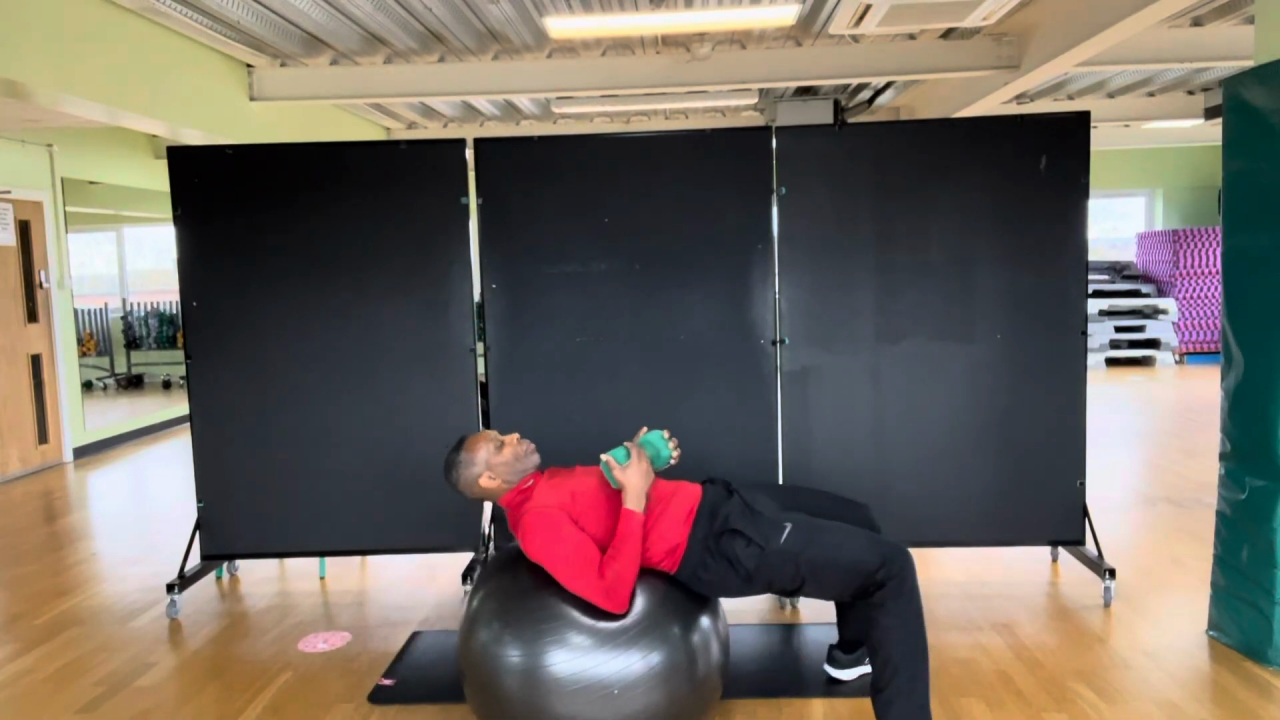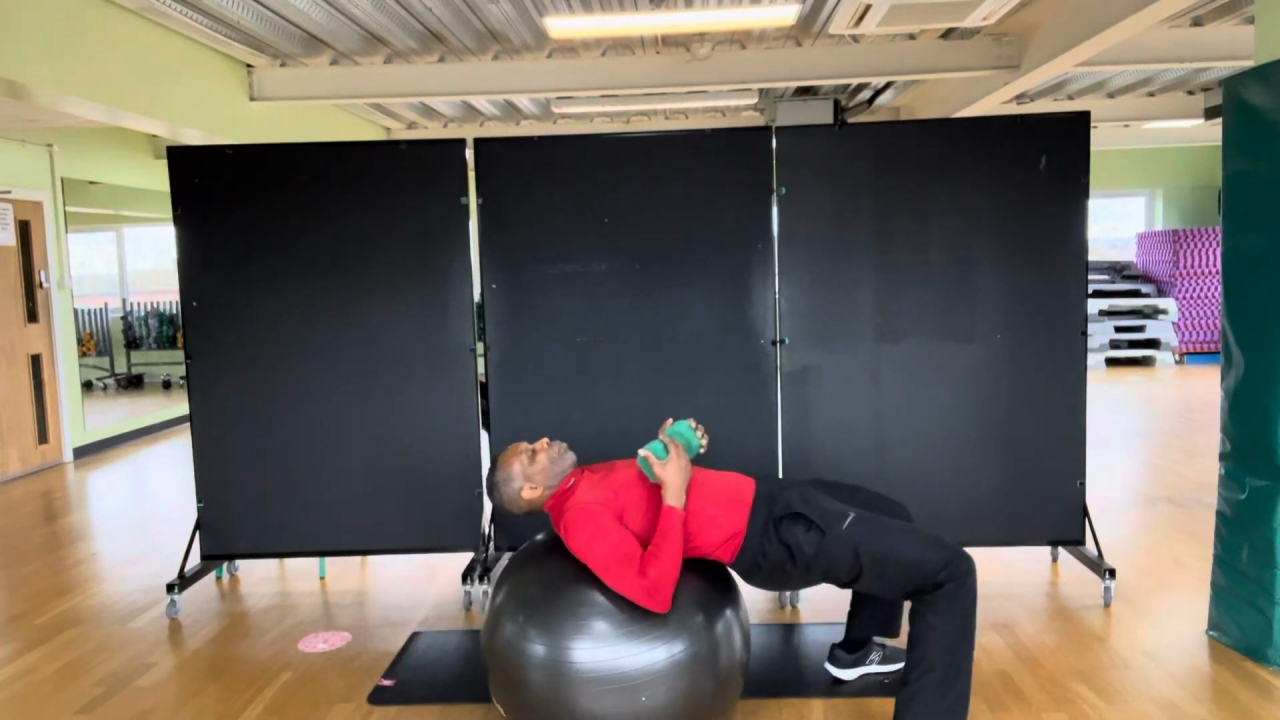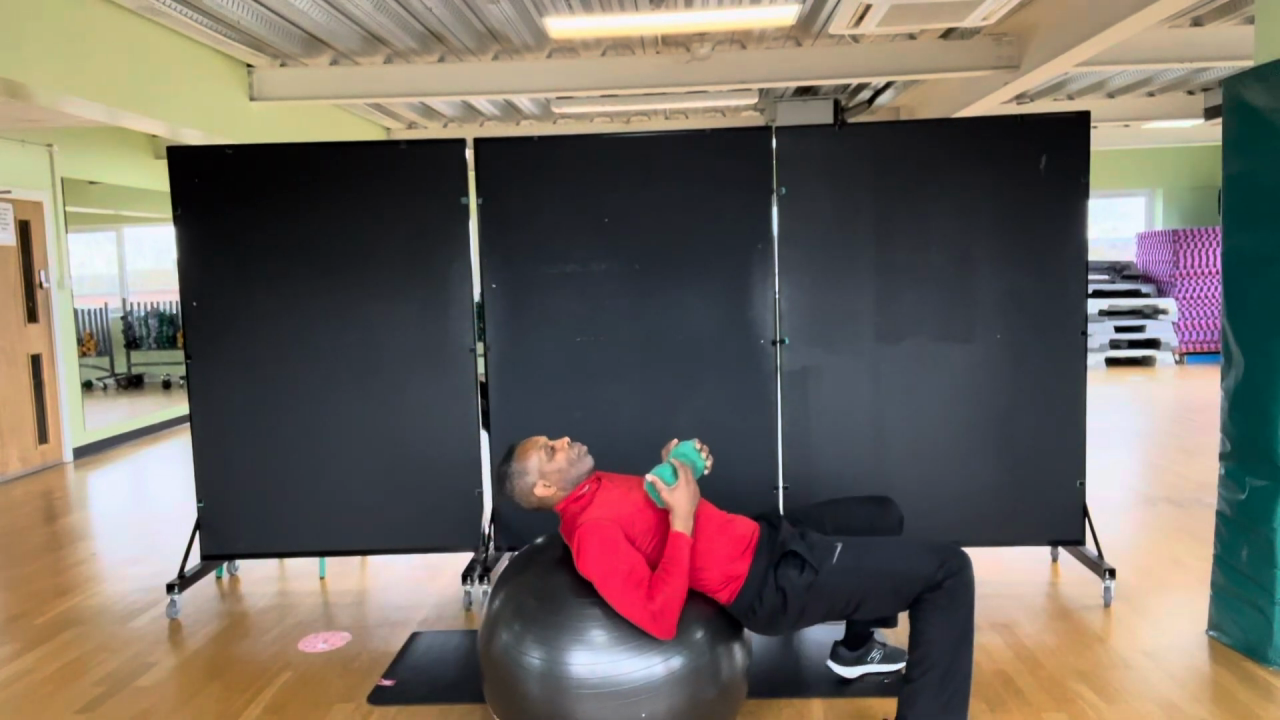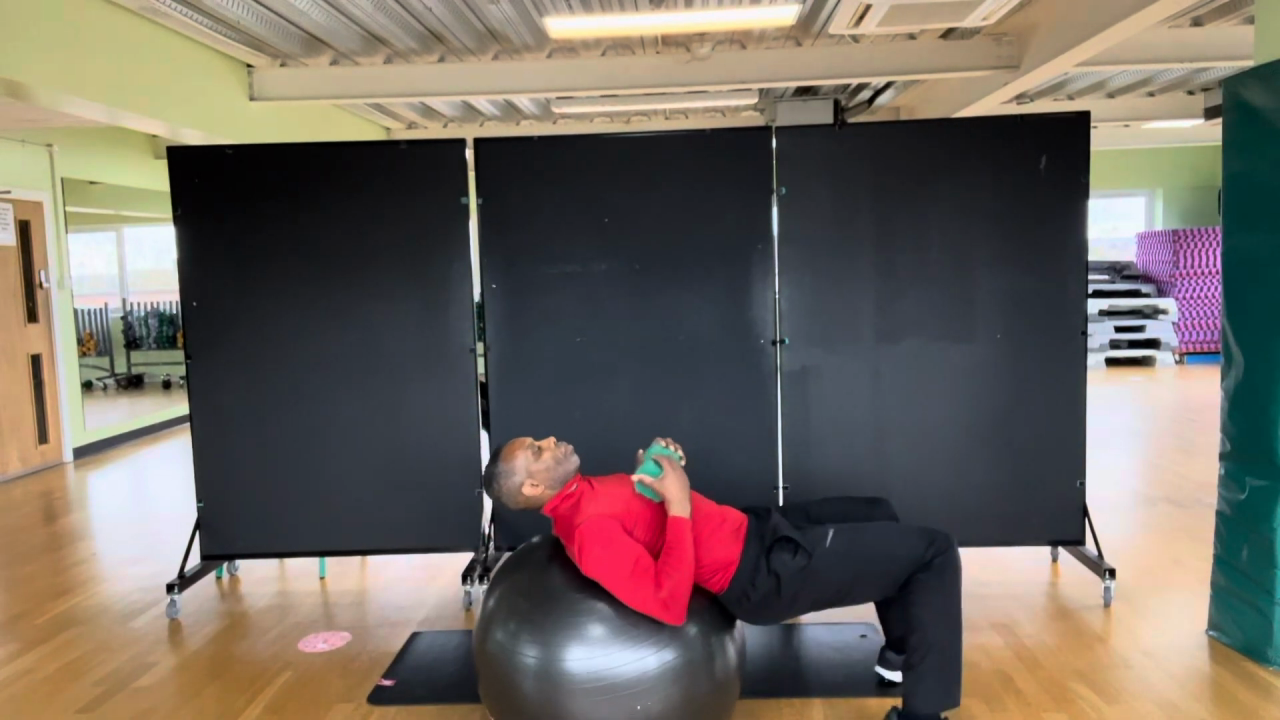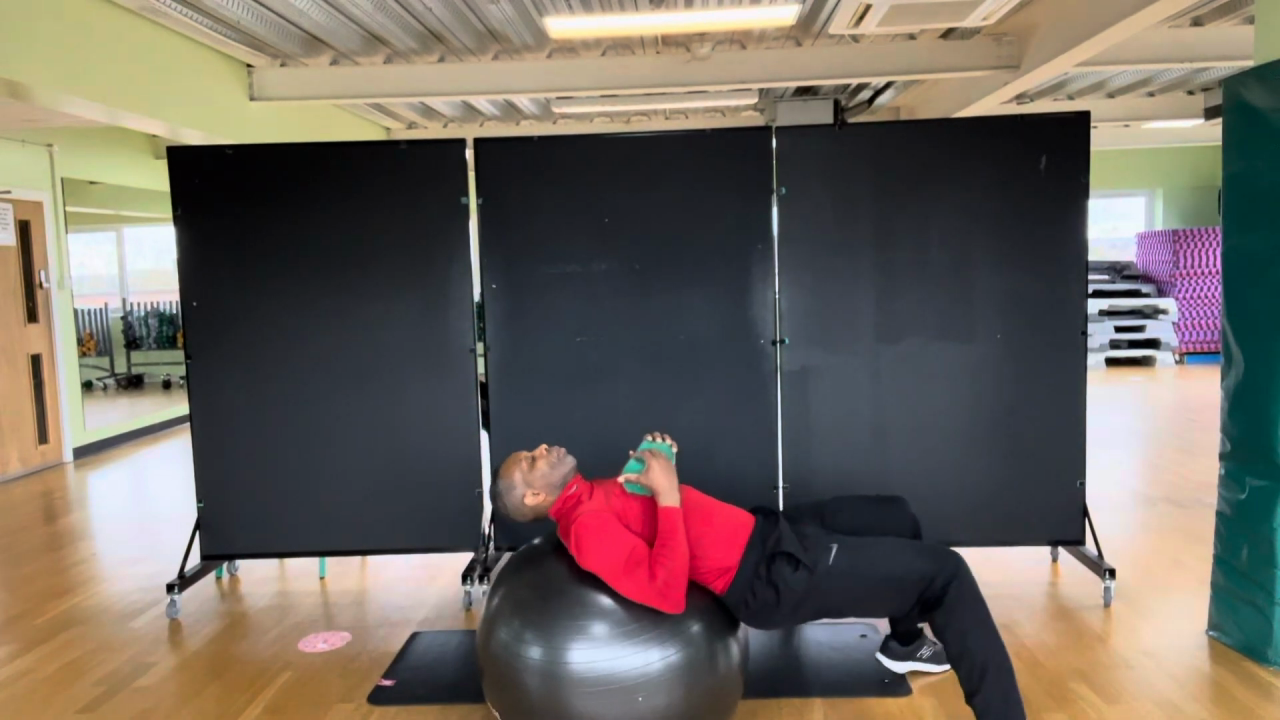
dt=0.4s
person 1, frame 1
left shoulder: (539, 484)
right shoulder: (536, 519)
right elbow: (613, 593)
left wrist: (641, 462)
right wrist: (635, 496)
left hip: (714, 502)
right hip: (722, 544)
left knee: (856, 521)
right knee: (888, 565)
left ankle: (853, 649)
person 1, frame 2
left shoulder: (582, 482)
right shoulder: (579, 515)
right elbow: (655, 591)
left wrist: (676, 451)
right wrist: (674, 491)
left hip: (769, 499)
right hip: (779, 534)
left knee: (896, 524)
right knee: (950, 569)
left ankle: (856, 648)
person 1, frame 3
left shoulder: (592, 488)
right shoulder: (592, 531)
right elbow: (660, 617)
left wrist: (674, 470)
right wrist: (682, 517)
left hip: (766, 538)
right hip: (771, 581)
left knee: (883, 515)
right knee: (947, 570)
left ankle: (855, 648)
person 1, frame 4
left shoulder: (577, 494)
right shoulder: (590, 529)
right elbow: (670, 604)
left wrist: (658, 472)
right wrist: (678, 503)
left hip: (755, 530)
right hip: (766, 571)
left knee: (877, 515)
right knee: (934, 551)
left ankle: (902, 650)
person 1, frame 5
left shoulder: (588, 494)
right shoulder: (586, 527)
right elbow: (668, 592)
left wrist: (654, 466)
right wrist: (665, 493)
left hip: (764, 529)
right hip: (770, 574)
left knee: (895, 517)
right knee: (944, 570)
left ankle: (904, 642)
